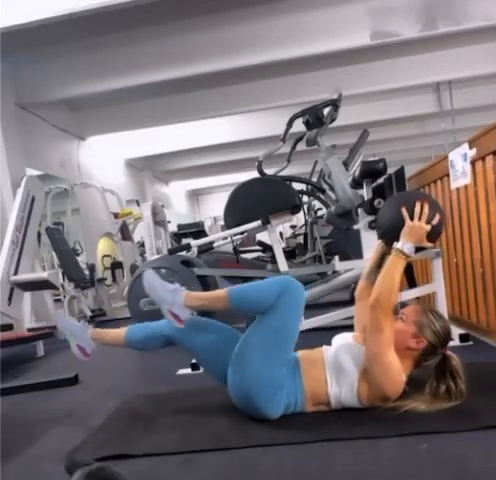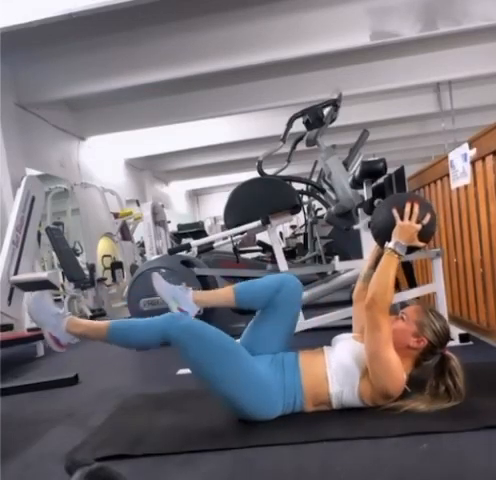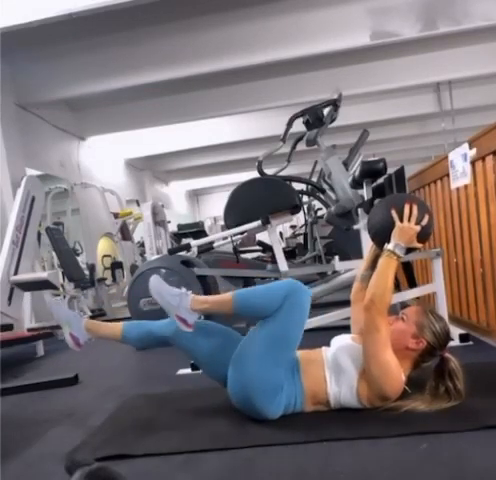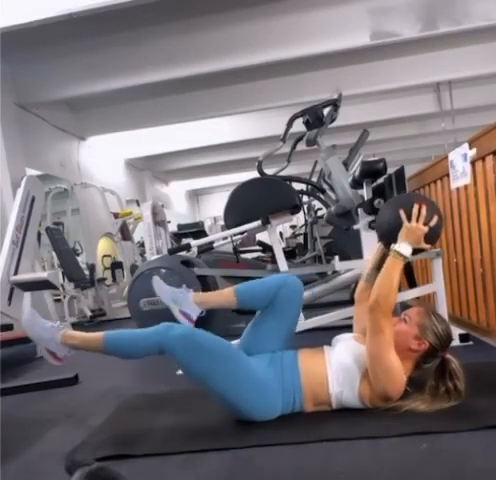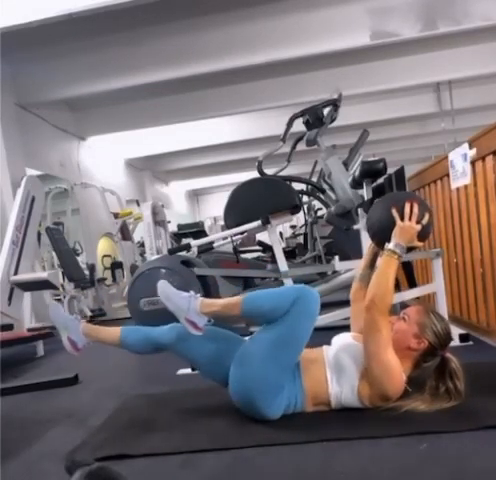
dt=1s
person 1, frame 1
left shoulder: (389, 378)
right shoulder: (373, 349)
left elbow: (378, 308)
right elbow: (364, 296)
left wrist: (405, 247)
right wrist: (385, 244)
left hip: (261, 391)
right hip: (257, 376)
left knee: (289, 288)
right knee: (179, 328)
left ankle: (186, 300)
right ankle: (93, 338)
person 1, frame 2
left shoulder: (389, 379)
right shoulder: (371, 349)
left elbow: (373, 308)
right elbow: (361, 297)
left wrist: (398, 246)
right wrist: (381, 247)
left hip: (260, 393)
right hip: (265, 365)
left knee: (176, 326)
right knee: (288, 285)
left ankle: (70, 328)
right ankle: (194, 300)
person 1, frame 3
left shoulder: (388, 380)
right shoulder: (369, 349)
left elbow: (372, 310)
right elbow: (360, 298)
left wrist: (397, 248)
right wrist: (377, 248)
left hip: (259, 391)
right hip: (256, 376)
left knee: (295, 291)
right knee: (175, 329)
left ankle: (195, 305)
right ankle: (88, 329)
person 1, frame 4
left shoulder: (390, 381)
right shoulder: (371, 350)
left elbow: (377, 308)
right elbow: (364, 297)
left wrist: (404, 248)
right wrist: (385, 246)
left hip: (260, 393)
right hip: (263, 364)
left knee: (170, 336)
right knee: (288, 285)
left ankle: (65, 340)
right ankle: (194, 302)
person 1, frame 5
left shoulder: (389, 379)
right shoulder: (371, 348)
left elbow: (373, 309)
right elbow: (360, 296)
left wrist: (396, 247)
right wrist: (376, 246)
left hip: (260, 391)
right hip: (255, 375)
left knee: (304, 296)
right knee: (172, 334)
left ankle: (202, 308)
right ankle: (84, 332)
